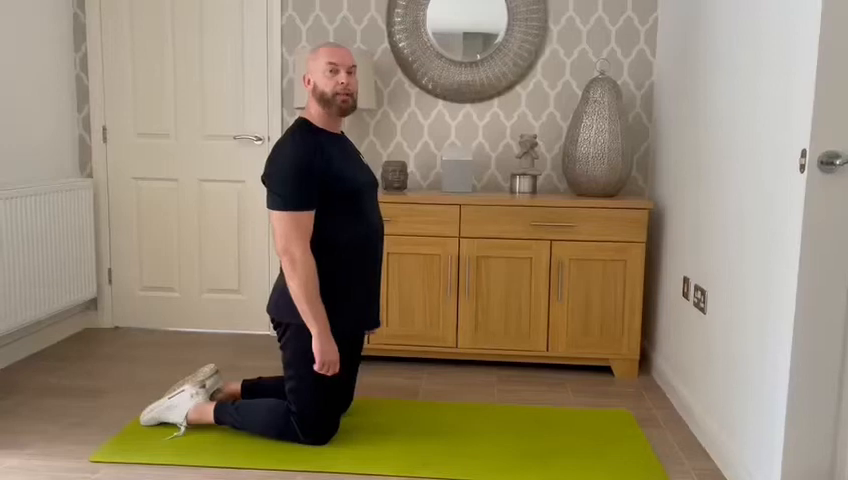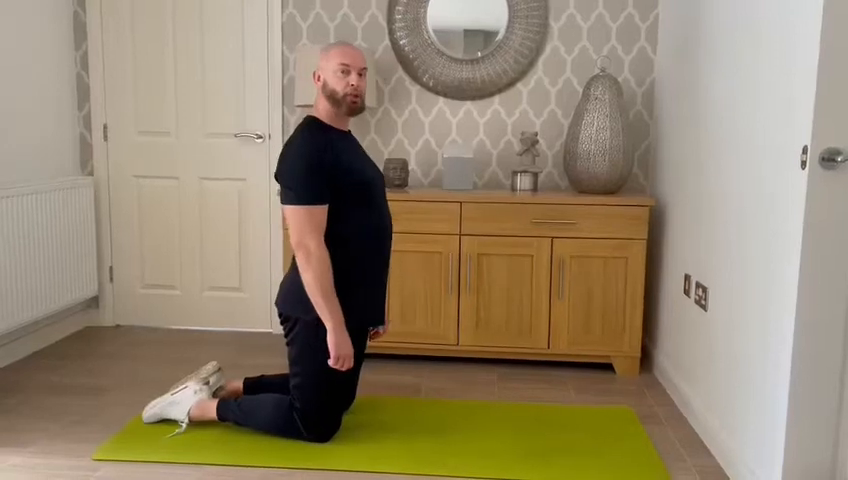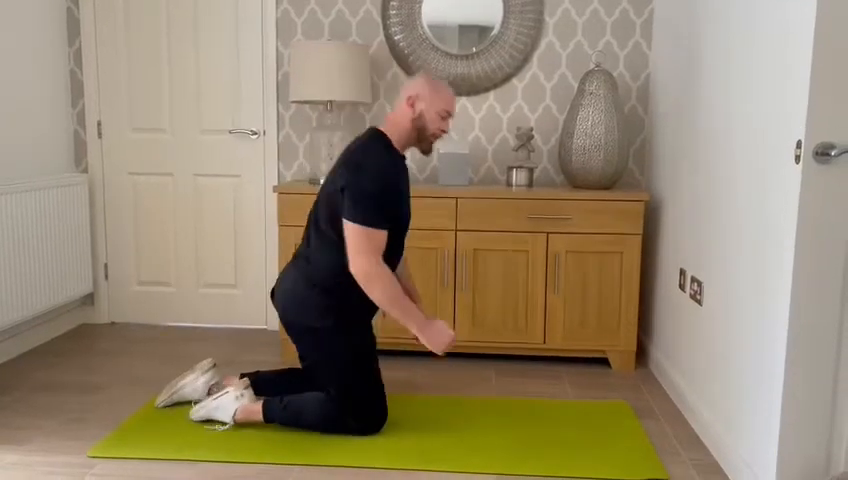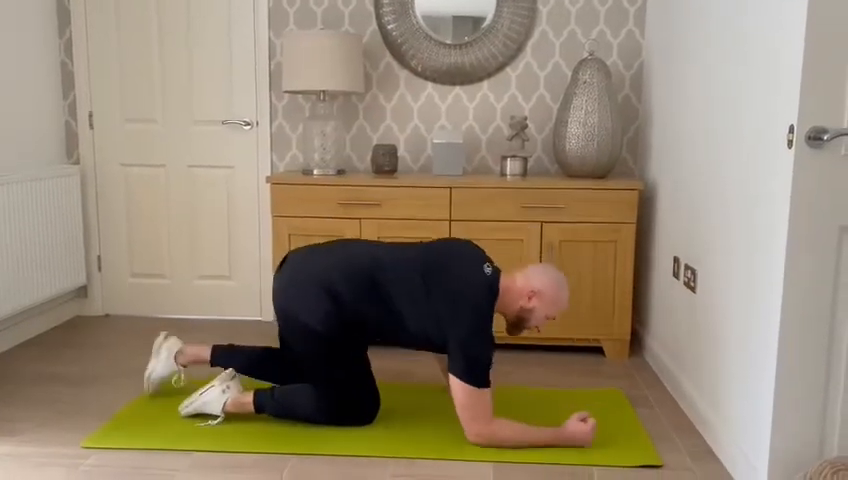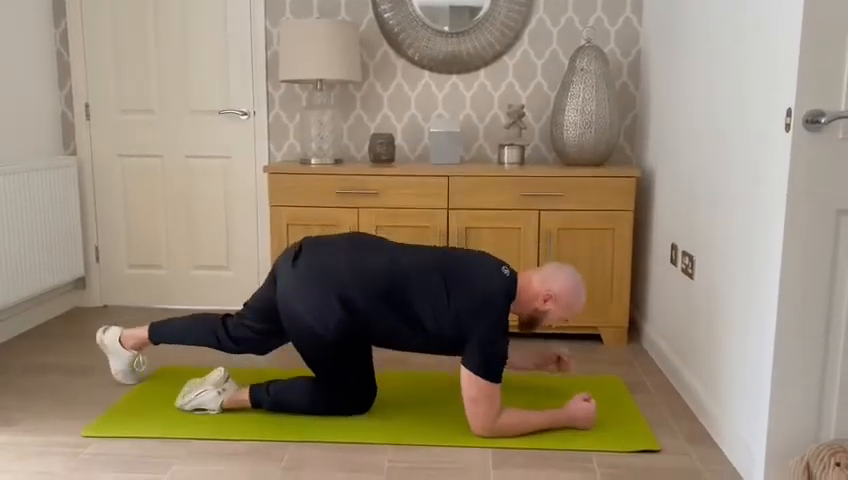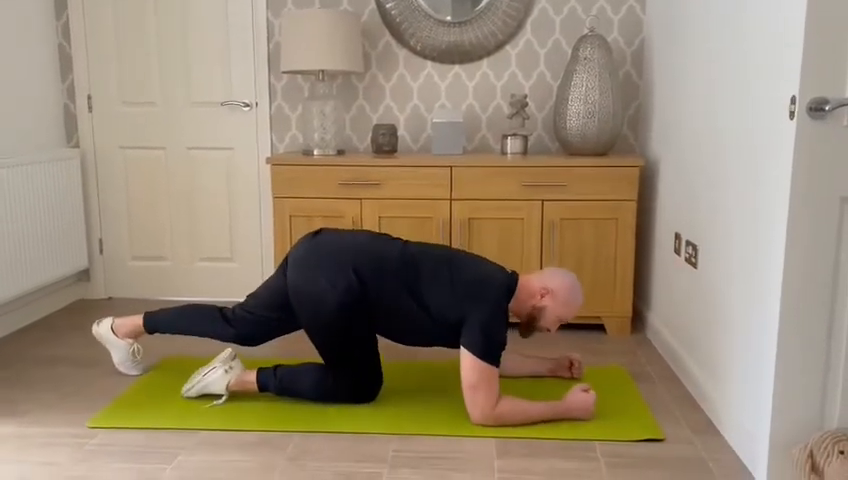
dt=0.7s
person 1, frame 1
left shoulder: (341, 143)
right shoulder: (296, 152)
right elbow: (293, 251)
left wrist: (363, 308)
right wrist: (320, 332)
left hip: (345, 309)
right hip: (313, 314)
left knee: (333, 402)
right knee: (314, 425)
left ankle: (222, 388)
right ankle: (195, 408)
person 1, frame 2
left shoulder: (346, 142)
right shoulder: (308, 149)
right elbow: (307, 245)
left wrist: (369, 309)
right wrist: (335, 327)
left hip: (350, 305)
right hip: (320, 309)
left knee: (336, 399)
right knee: (316, 422)
left ankle: (225, 386)
right ankle: (199, 405)
person 1, frame 3
left shoulder: (380, 151)
right shoulder: (376, 167)
left elbow: (383, 250)
right elbow: (364, 265)
left wrist: (414, 301)
right wrist: (423, 327)
left hip: (310, 293)
right hip: (319, 305)
left knee: (325, 380)
right knee: (364, 415)
left ankle: (221, 381)
right ankle: (238, 406)
person 1, frame 4
left shoulder: (475, 261)
right shoulder: (472, 320)
right elbow: (479, 429)
left wrist: (465, 378)
right wrist: (564, 436)
left hip: (302, 271)
right hip: (313, 302)
left knee: (299, 367)
right knee: (356, 406)
left ankle: (183, 353)
right ankle: (233, 399)
person 1, frame 5
left shoulder: (493, 274)
right shoulder: (491, 315)
left elbow: (482, 359)
right elbow: (485, 423)
left wrist: (540, 361)
right wrist: (565, 416)
left hip: (308, 260)
right hip: (320, 300)
left knee: (242, 334)
right knee: (353, 396)
left ankle: (125, 338)
right ankle: (232, 395)
person 1, frame 6
left shoulder: (494, 286)
right shoulder: (490, 305)
left elbow: (487, 360)
right elbow: (484, 410)
left wrist: (551, 366)
right wrist: (564, 408)
left hip: (319, 256)
right hip: (332, 279)
left knee: (240, 325)
right knee: (359, 385)
left ankle: (123, 328)
right ankle: (240, 379)
